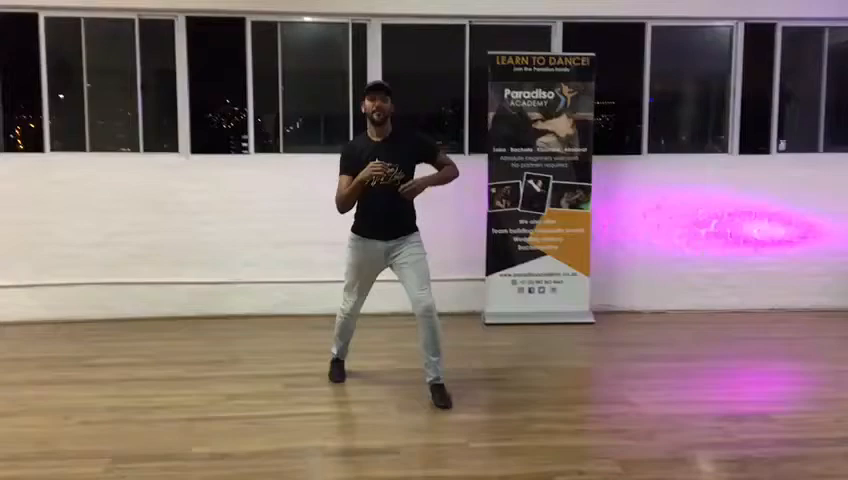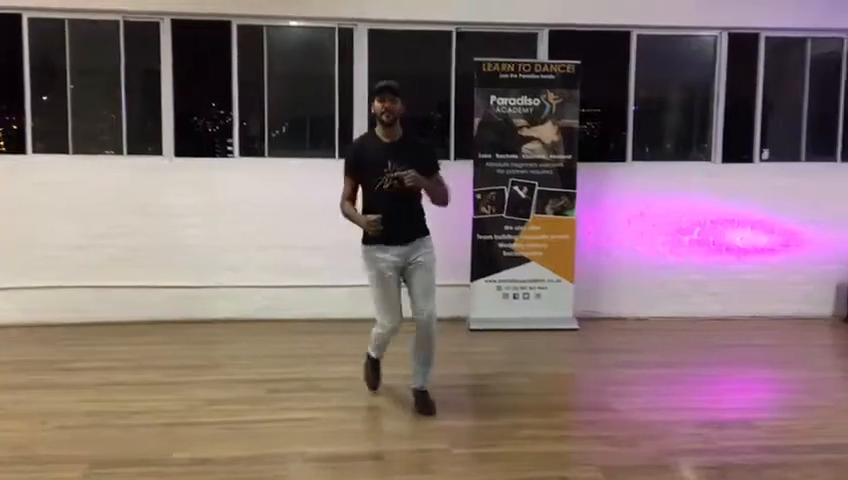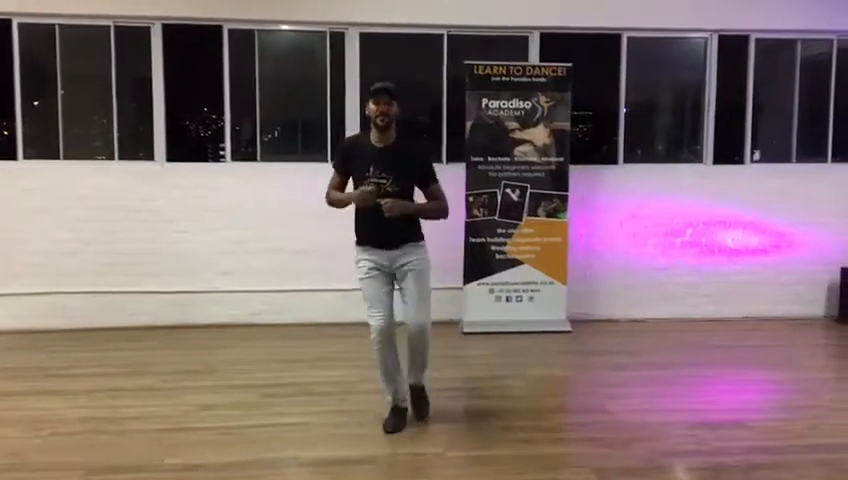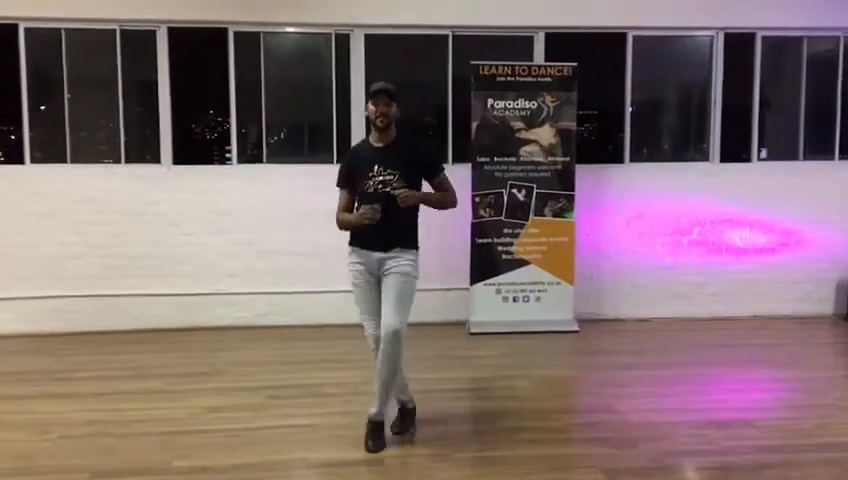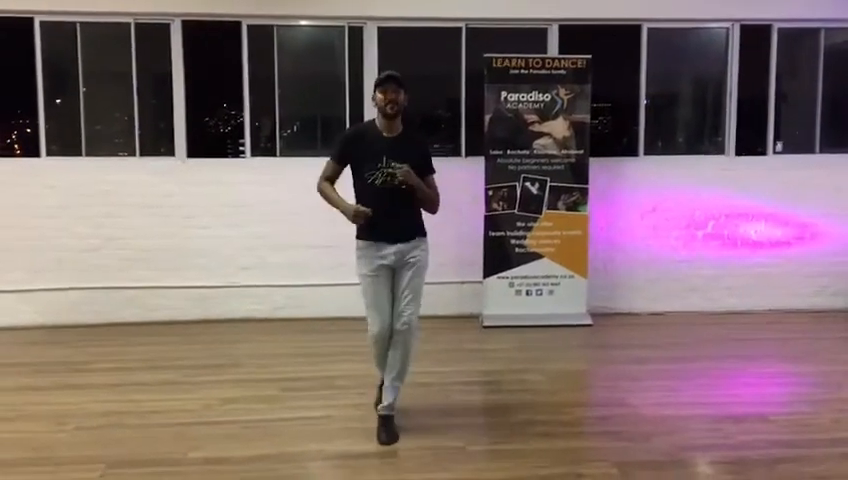
dt=0.3s
person 1, frame 1
left shoulder: (411, 141)
right shoulder: (353, 150)
left elbow: (452, 169)
right elbow: (342, 205)
left wrist: (425, 181)
right wrist: (362, 178)
left hip: (406, 239)
right hip: (365, 240)
left knee: (425, 307)
right knee: (351, 304)
left ankle: (435, 379)
right ankle: (337, 357)
person 1, frame 2
left shoulder: (419, 149)
right shoulder: (360, 148)
left elbow: (443, 199)
right elbow: (346, 201)
left wrist: (425, 184)
right wrist: (361, 221)
left hip: (418, 245)
right hip: (378, 249)
left knee: (426, 317)
right knee: (389, 323)
left ankle: (420, 386)
right ankle: (374, 356)
person 1, frame 3
left shoulder: (413, 155)
right shoulder: (351, 148)
left elbow: (441, 209)
right elbow: (330, 196)
left wrist: (405, 206)
right wrist: (350, 196)
left hip: (410, 250)
right hip: (369, 253)
left knee: (419, 325)
right knee: (380, 327)
left ankle: (416, 382)
right ankle: (397, 400)
person 1, frame 4
left shoulder: (416, 152)
right shoulder: (354, 156)
left elbow: (450, 198)
right elbow: (340, 218)
left wrist: (419, 197)
right wrist: (356, 218)
left hip: (401, 254)
right hip: (361, 256)
left knee: (393, 329)
right knee: (376, 335)
left ankle: (378, 415)
right ankle: (406, 403)
person 1, frame 5
left shoulder: (417, 145)
right shoulder: (356, 137)
left elbow: (434, 204)
right elbow: (323, 182)
left wrist: (415, 182)
right wrist: (345, 207)
left hip: (413, 247)
right hip: (371, 246)
left knee: (405, 325)
right knee: (379, 326)
left ankle: (387, 409)
right ankle: (384, 377)
